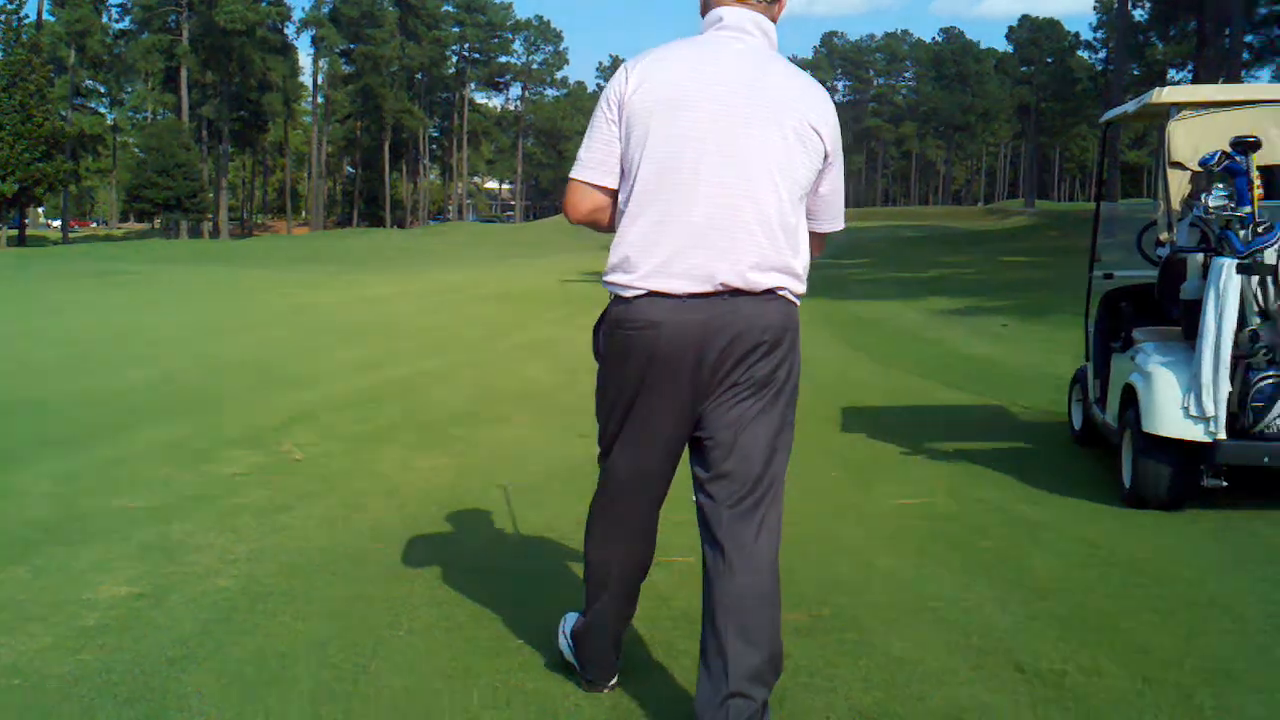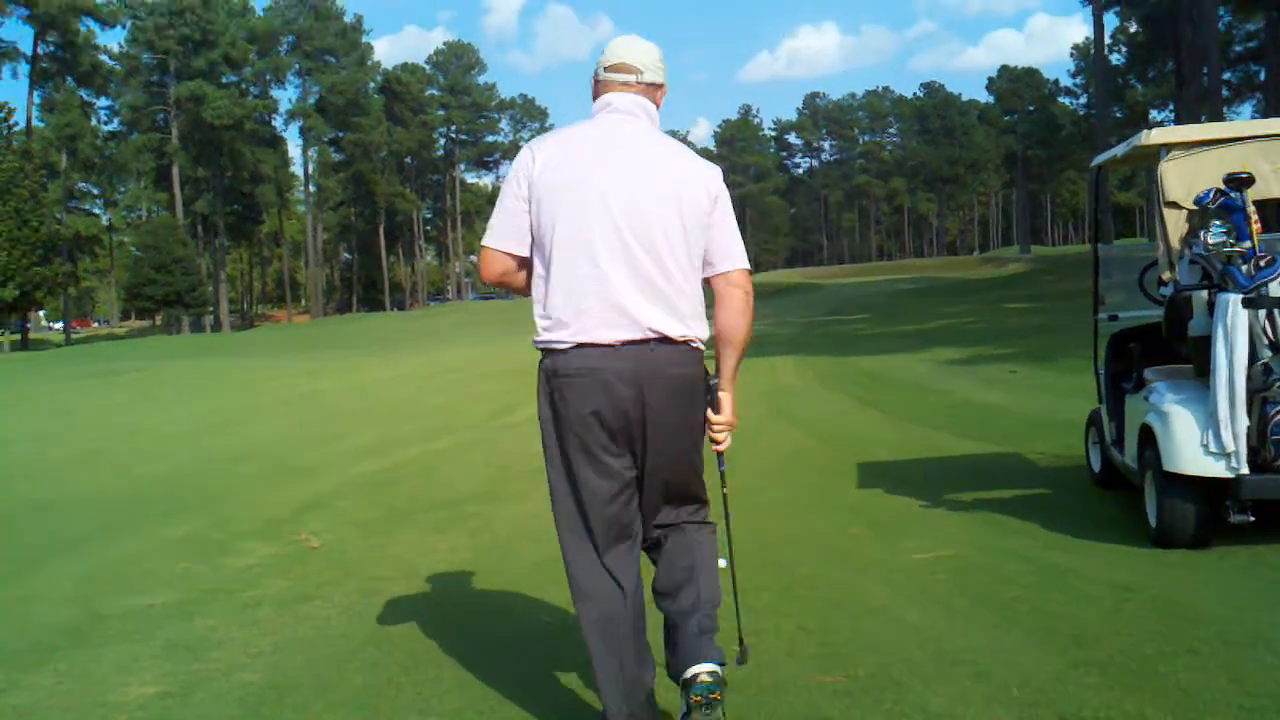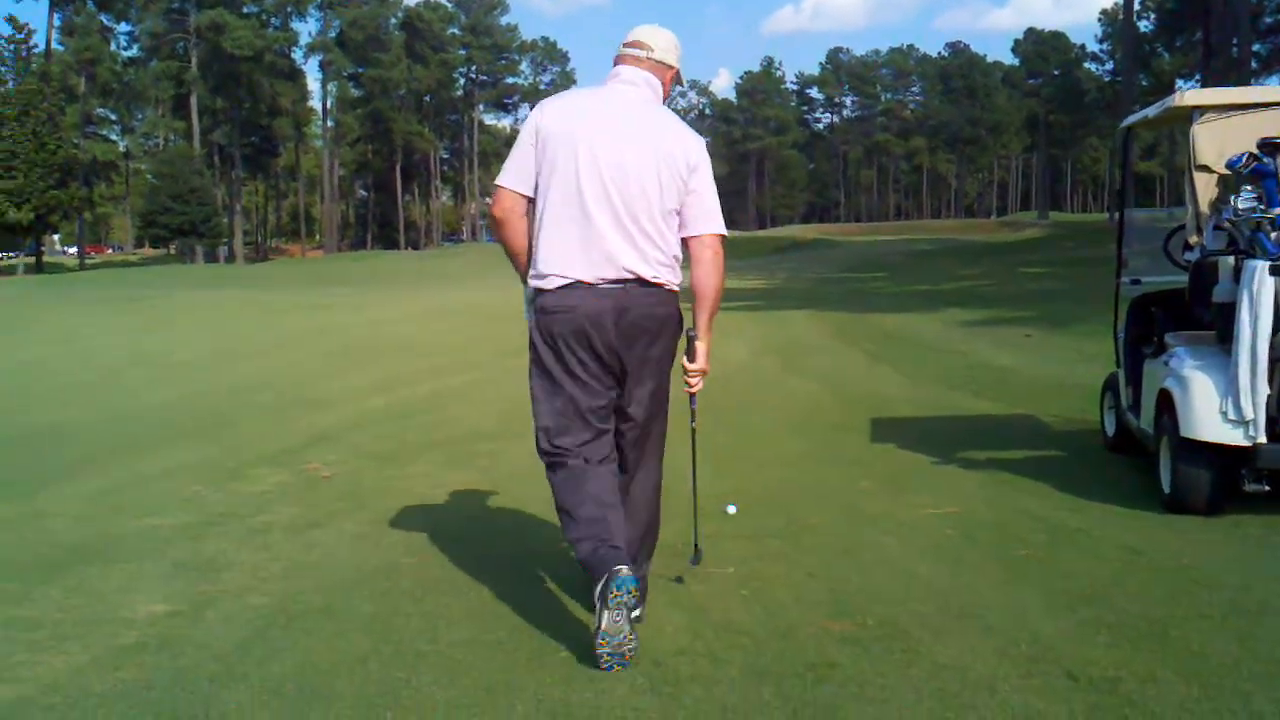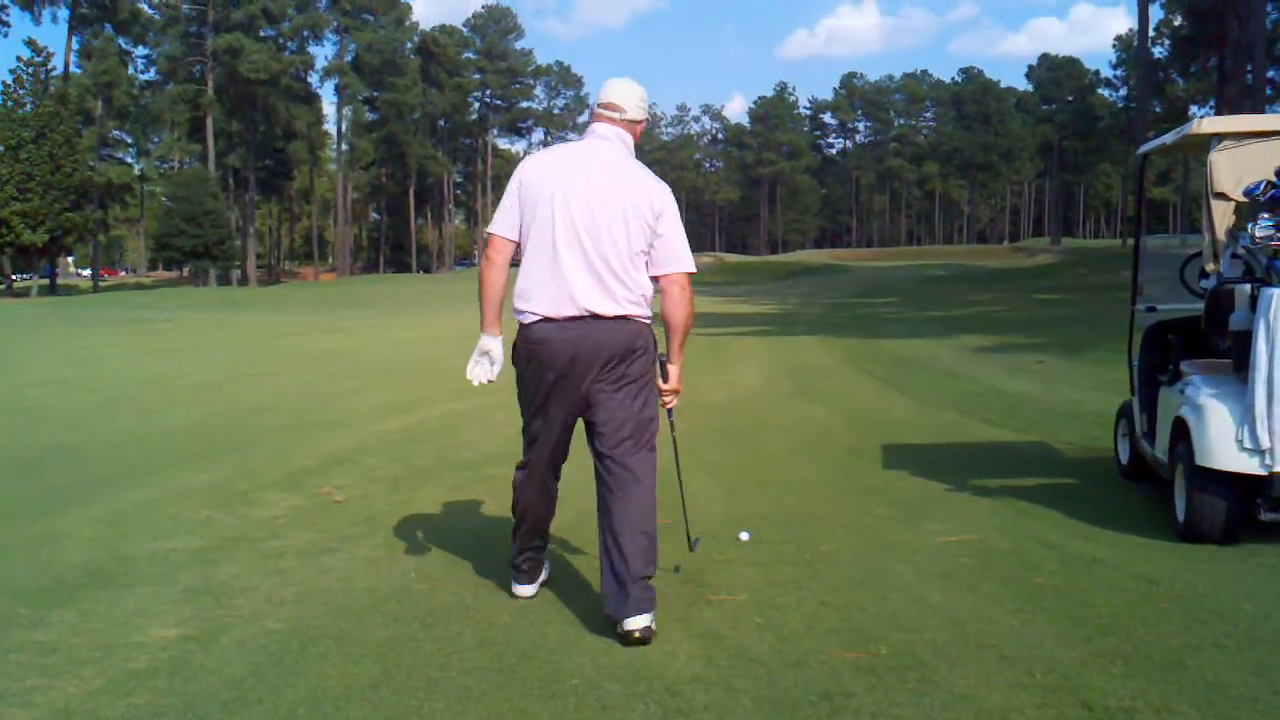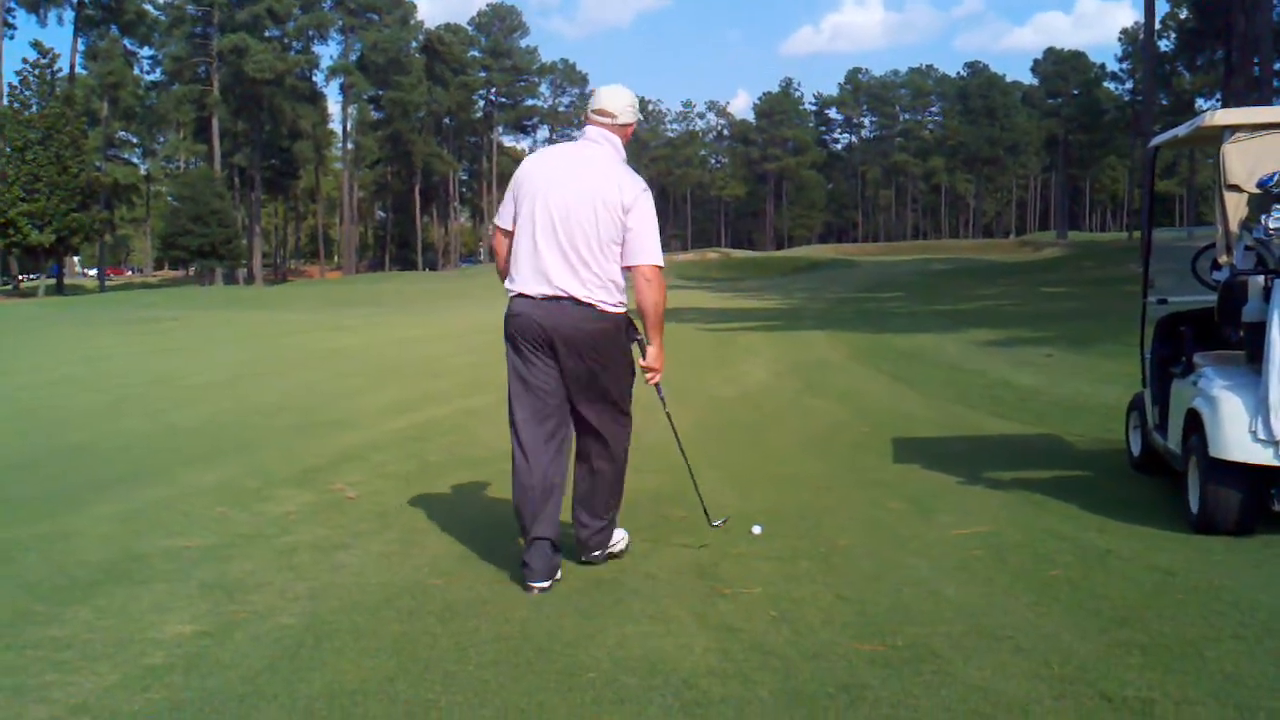
dt=0.5s
person 1, frame 1
left shoulder: (640, 74)
right shoulder: (812, 99)
left elbow: (583, 203)
right elbow: (818, 231)
left hip: (648, 318)
right hip: (760, 325)
left knee: (627, 497)
right knee: (745, 523)
left ankle: (596, 652)
person 1, frame 2
left shoulder: (541, 156)
right shoulder: (696, 169)
left elbow: (496, 269)
right elbow: (735, 288)
right wrist: (726, 390)
left hip: (580, 372)
right hip: (674, 367)
left knee: (599, 546)
right knee: (678, 521)
right ankle: (699, 659)
person 1, frame 3
left shoulder: (552, 112)
right shoulder: (684, 138)
left elbow: (505, 208)
right elbow: (707, 248)
left wrist: (537, 278)
right wrist: (702, 337)
left hip: (566, 305)
right hip: (651, 308)
left knee: (576, 453)
right knee: (638, 457)
left ankle: (613, 574)
right ankle: (629, 580)
person 1, frame 4
left shoulder: (536, 166)
right shoulder: (652, 187)
left elbow: (496, 255)
right elbow: (676, 286)
left wrist: (490, 334)
right wrist: (675, 362)
left hip: (544, 336)
right hip: (621, 340)
left knee: (540, 458)
right knee: (628, 467)
left ankle: (526, 568)
right ankle: (632, 603)
person 1, frame 5
left shoulder: (534, 163)
right shoulder: (630, 184)
left elbow: (501, 242)
right elbow: (647, 275)
right wrist: (655, 343)
left hip: (529, 315)
right hip: (596, 321)
left knee: (536, 437)
right knee: (604, 429)
left ankle: (540, 561)
right ankle: (595, 533)
